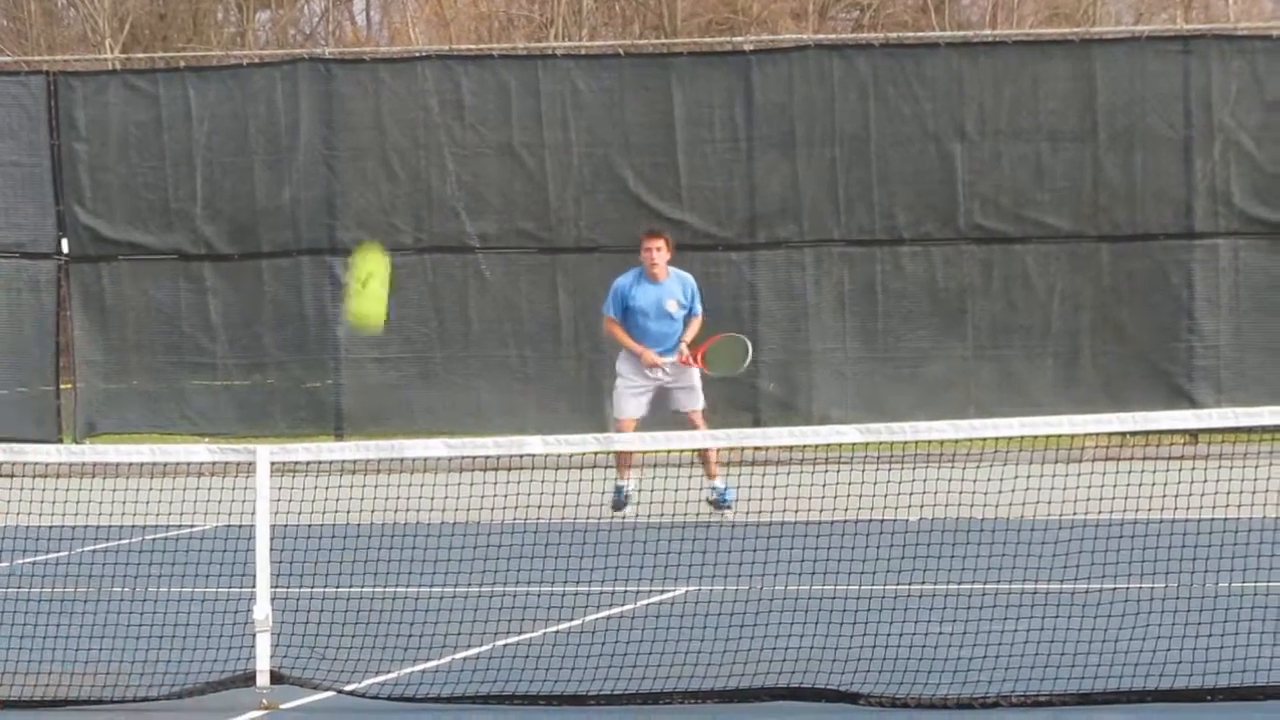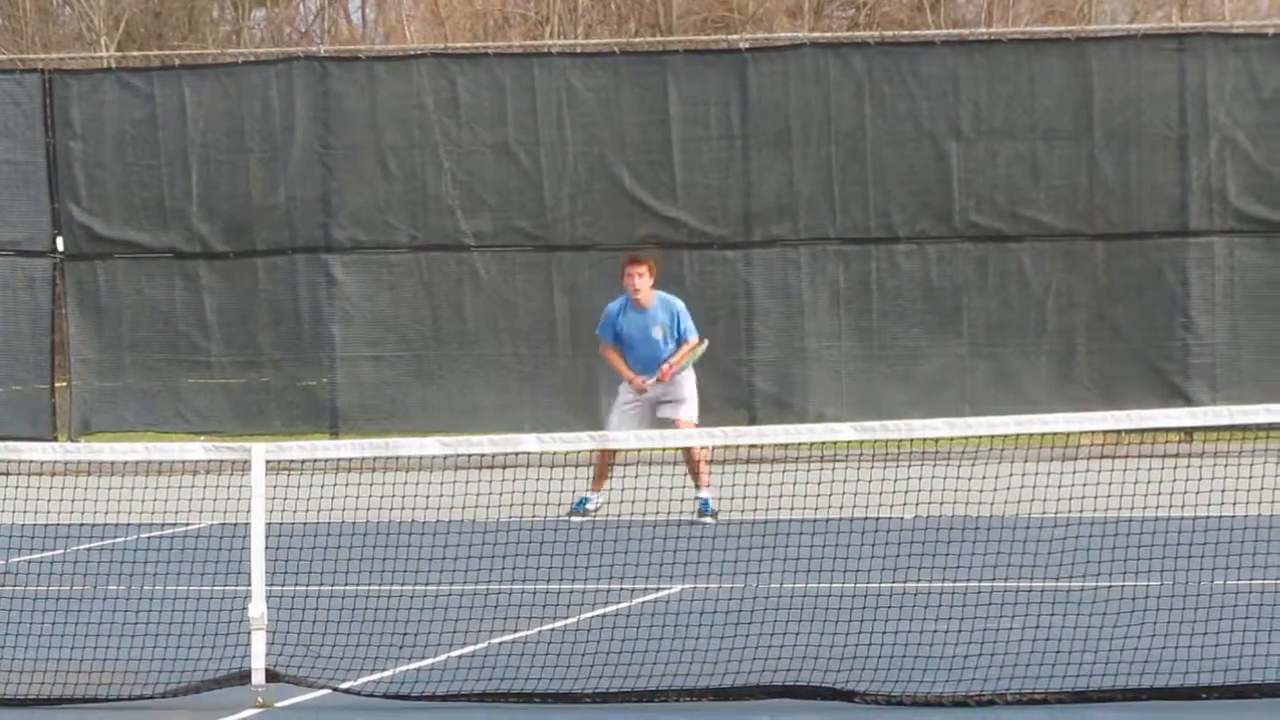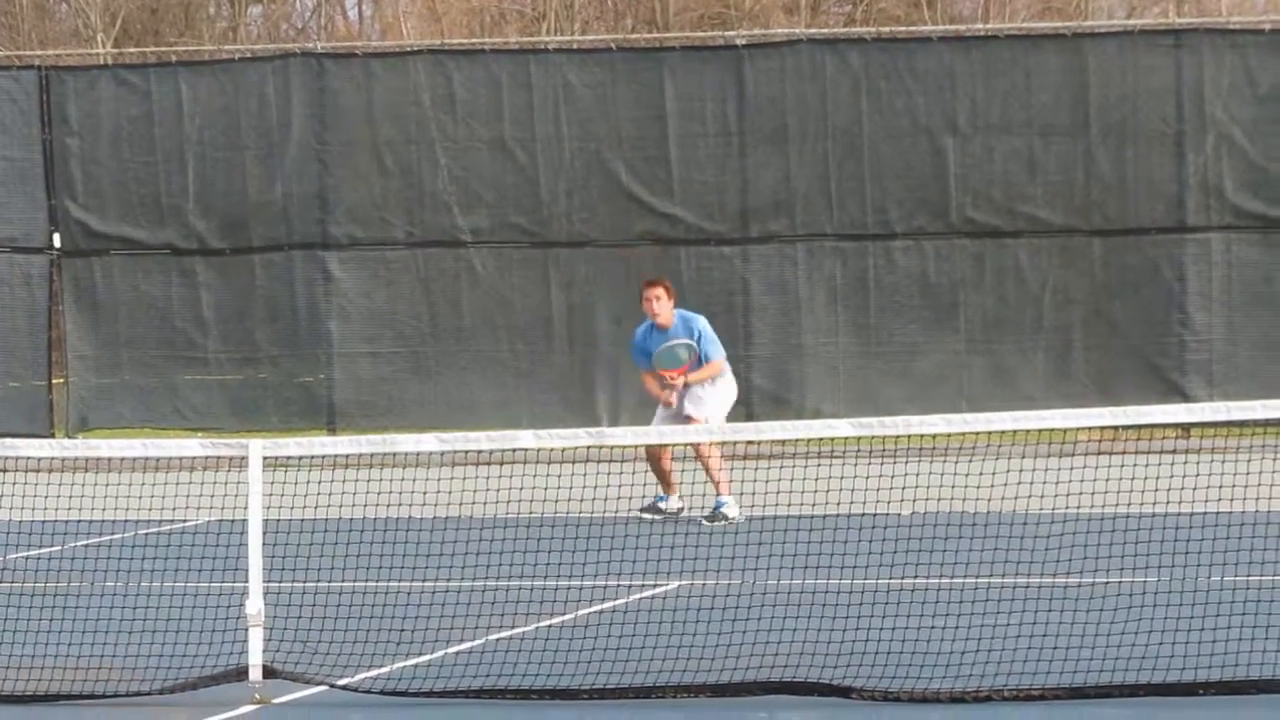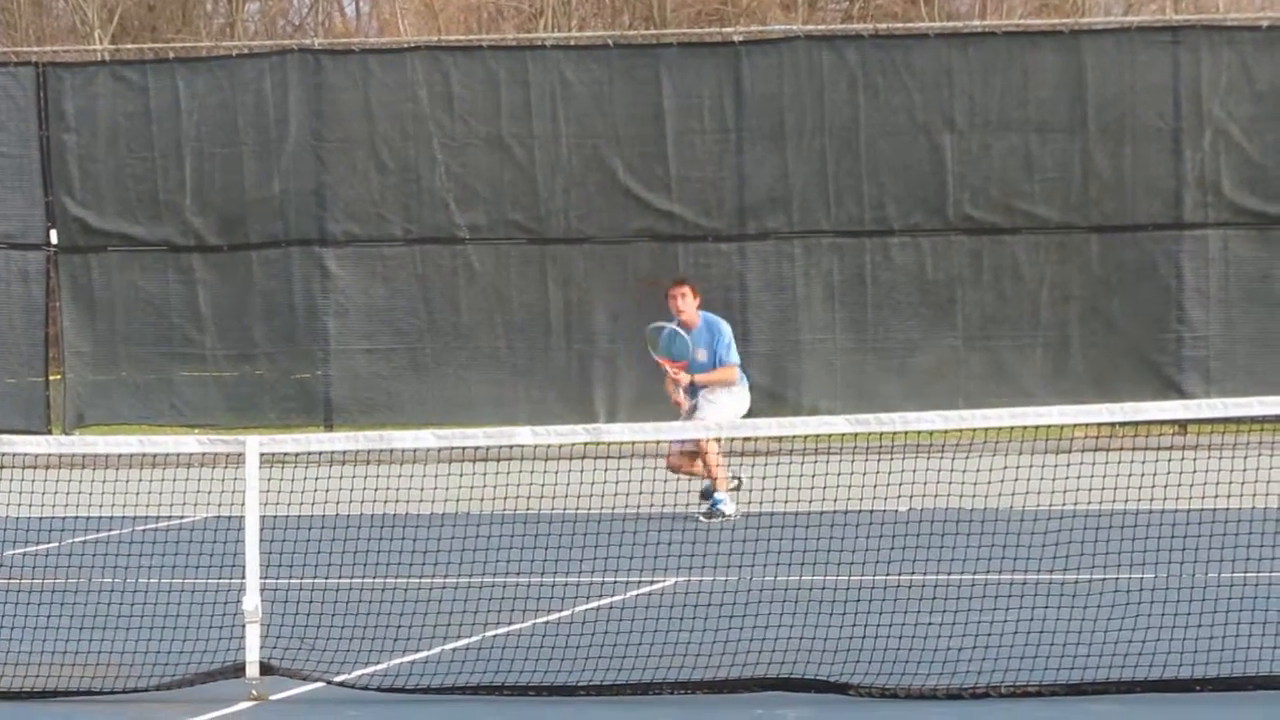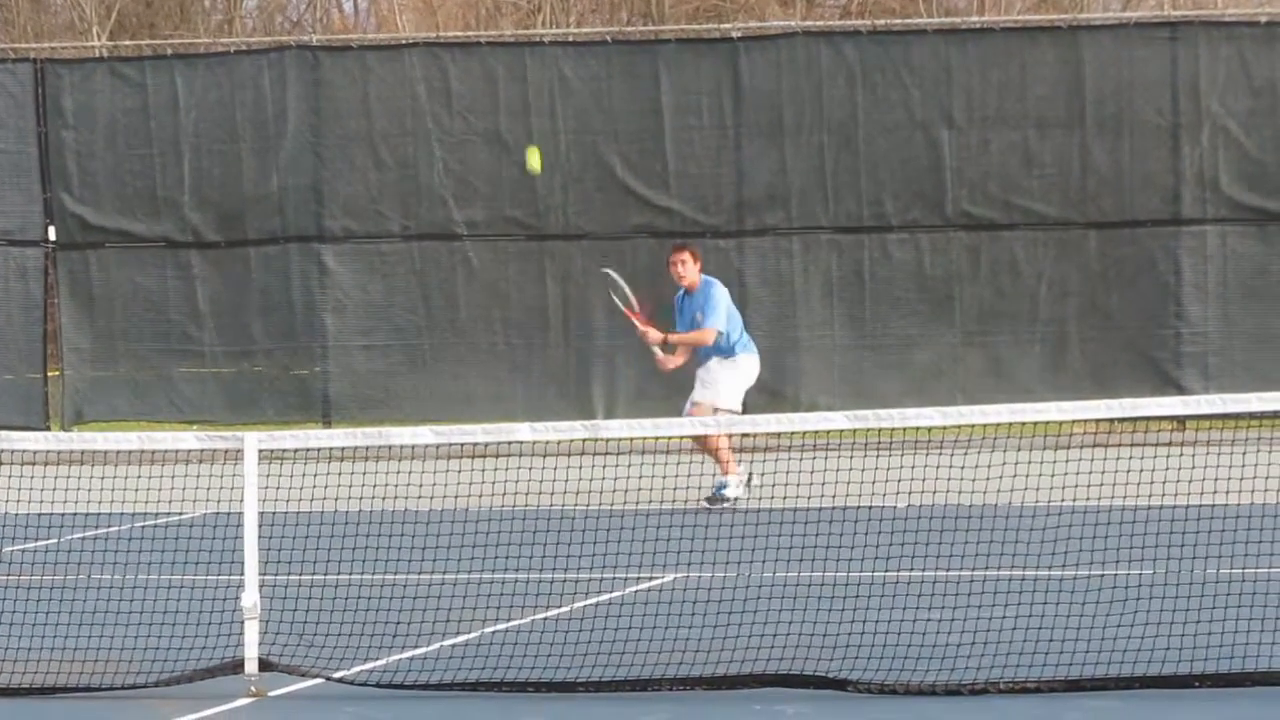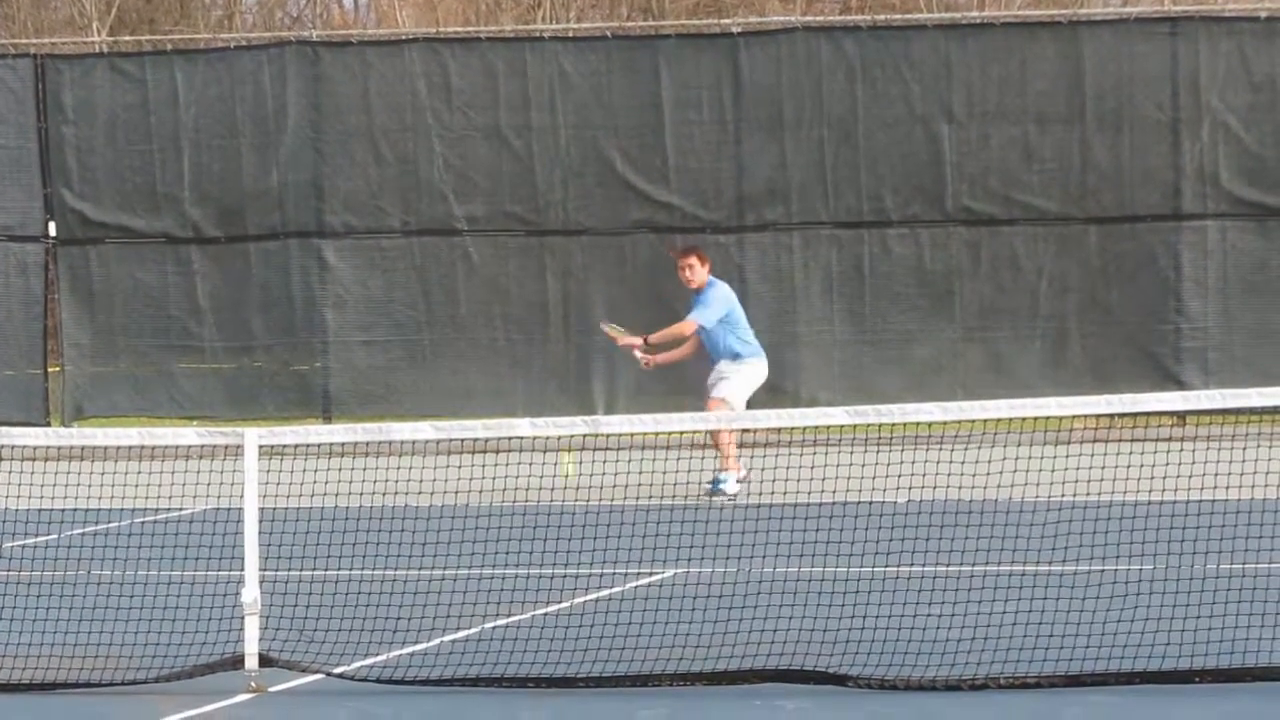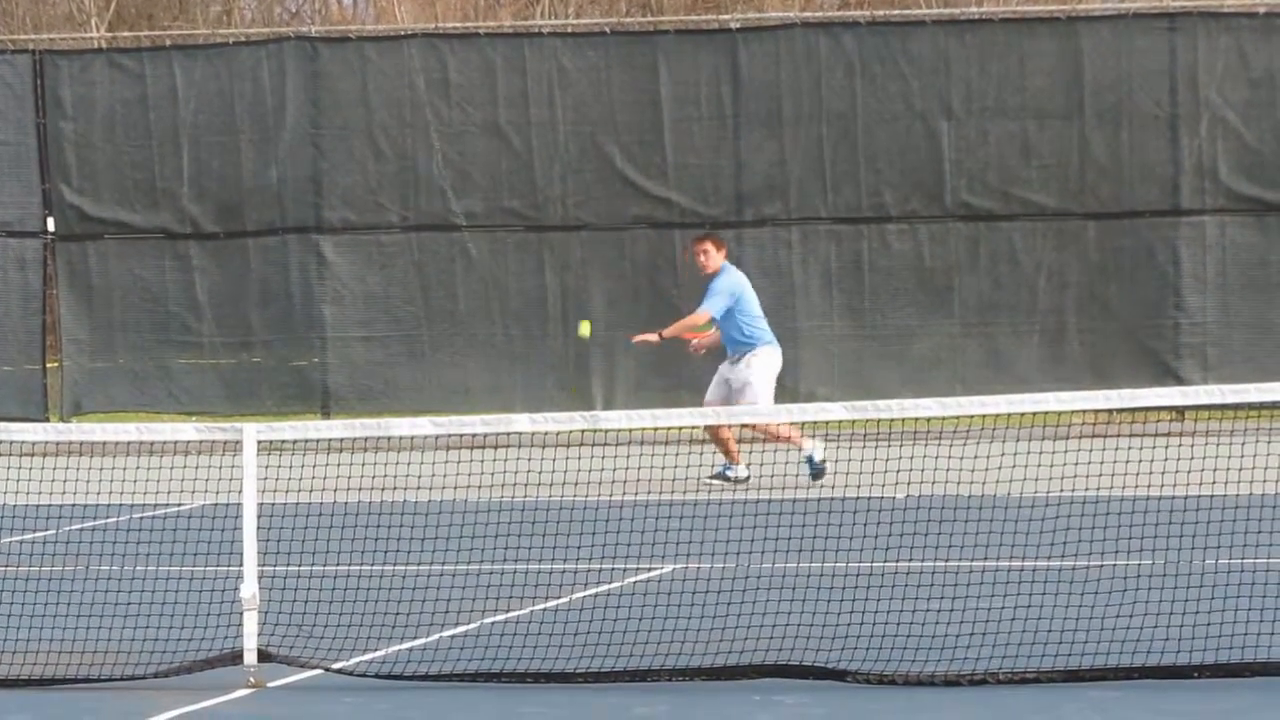
dt=0.3s
person 1, frame 1
left shoulder: (685, 282)
right shoulder: (624, 285)
left elbow: (696, 317)
right elbow: (610, 324)
left wrist: (685, 342)
right wrist: (640, 351)
left hip: (677, 362)
right hip: (637, 364)
left knee: (696, 421)
right knee: (624, 427)
left ankle: (716, 487)
right ankle: (623, 484)
person 1, frame 2
left shoulder: (673, 306)
right shoulder: (614, 311)
left elbow: (691, 343)
right elbow: (609, 349)
left wrist: (672, 364)
right wrist: (629, 377)
left hip: (675, 379)
right hip: (637, 381)
left knee: (686, 430)
left ankle: (704, 496)
right ankle: (593, 496)
person 1, frame 3
left shoulder: (695, 324)
right shoulder: (642, 336)
left elbow: (717, 365)
right elbow: (648, 374)
left wrist: (684, 380)
right wrist: (661, 395)
left hip: (714, 384)
right hip: (678, 391)
right knee: (654, 447)
left ankle: (726, 502)
right ankle: (671, 499)
person 1, frame 4
left shoulder: (718, 328)
left elbow: (730, 373)
right elbow: (672, 378)
left wrist: (690, 380)
right wrist: (678, 396)
left hip: (729, 393)
right hip: (698, 397)
left knee: (704, 434)
right knee: (676, 462)
left ankle: (723, 502)
right ankle: (723, 480)
person 1, frame 5
left shoulder: (714, 291)
right shoulder: (681, 299)
left elbow: (707, 336)
right elbow: (687, 342)
left wrist: (663, 337)
right wrist: (673, 360)
left hip: (738, 360)
right hip: (711, 364)
left knee: (702, 418)
left ankle: (729, 483)
right ankle: (735, 475)
person 1, frame 6
left shoulder: (716, 293)
right shoulder: (700, 296)
left elbow: (686, 329)
right elbow: (697, 340)
left wrist: (644, 340)
right wrist: (660, 358)
left hip: (746, 364)
right hip: (725, 366)
left knee: (715, 411)
left ankle: (731, 479)
right ankle: (735, 470)
person 1, frame 7
left shoulder: (727, 280)
right shoulder: (722, 280)
left elbow: (699, 319)
left wrist: (660, 336)
right wrist: (706, 342)
left hip: (760, 355)
right hip: (736, 359)
left knee: (756, 421)
left ankle: (809, 447)
right ankle: (736, 468)
